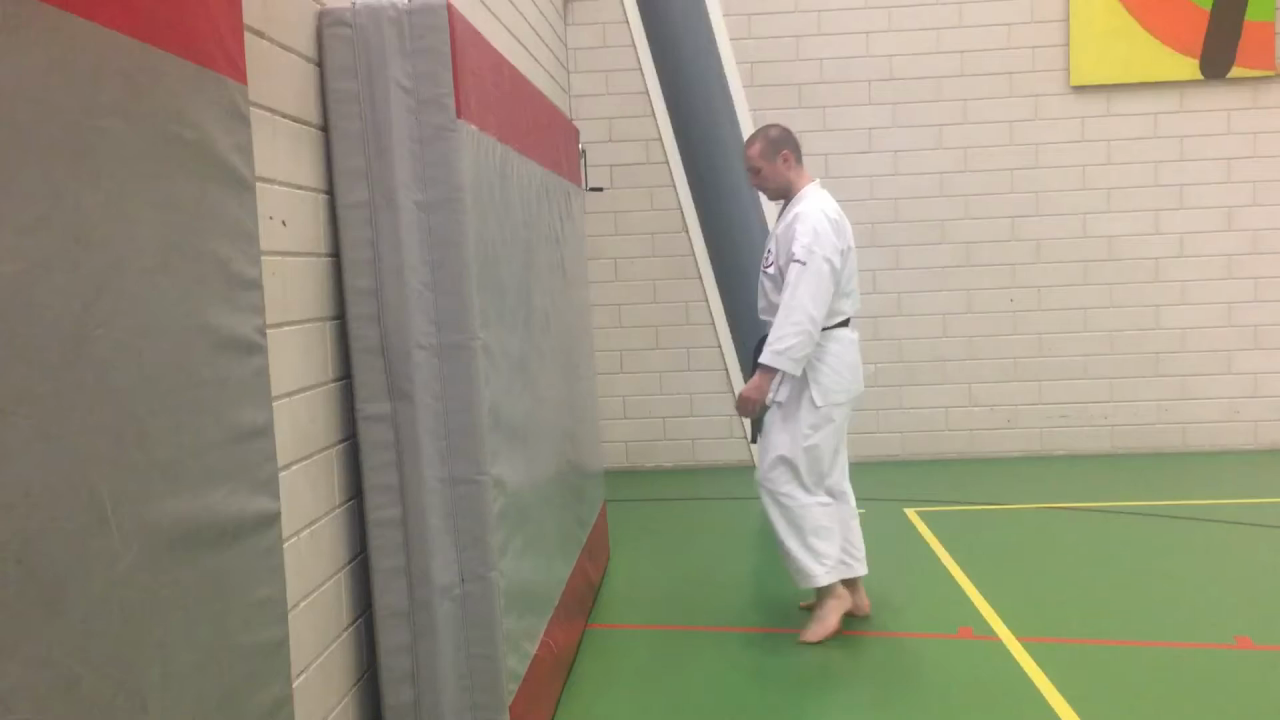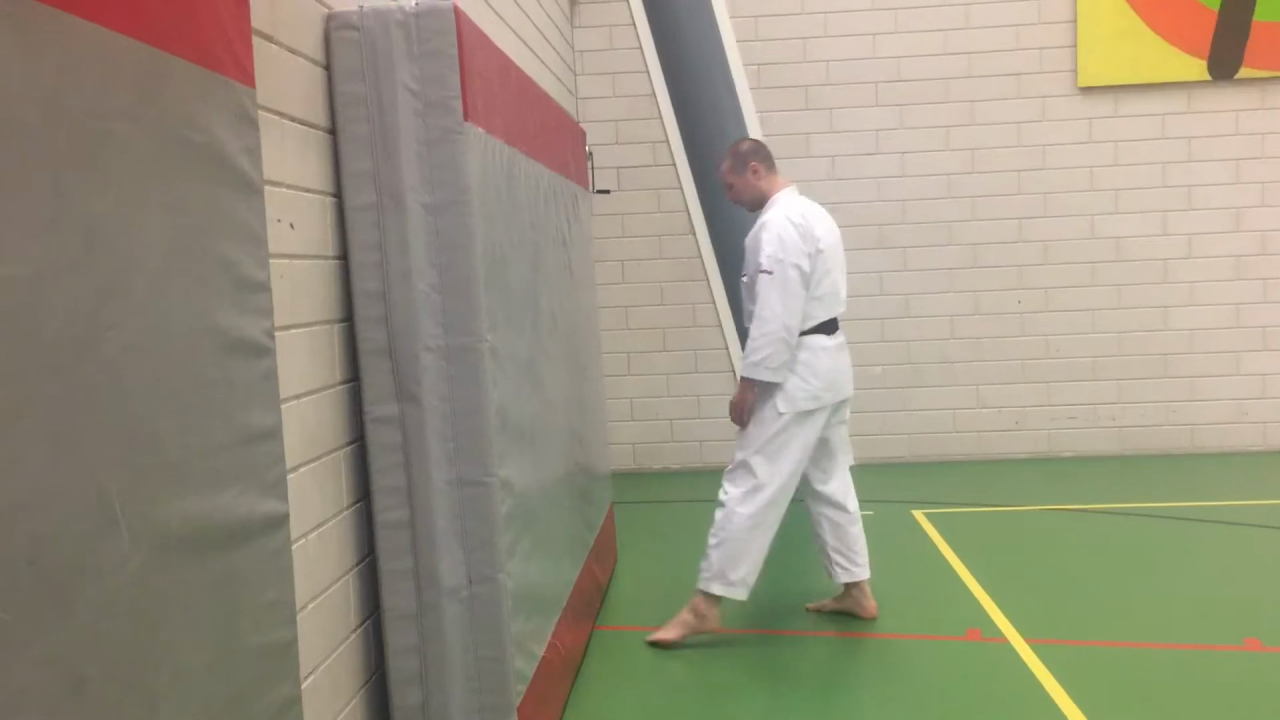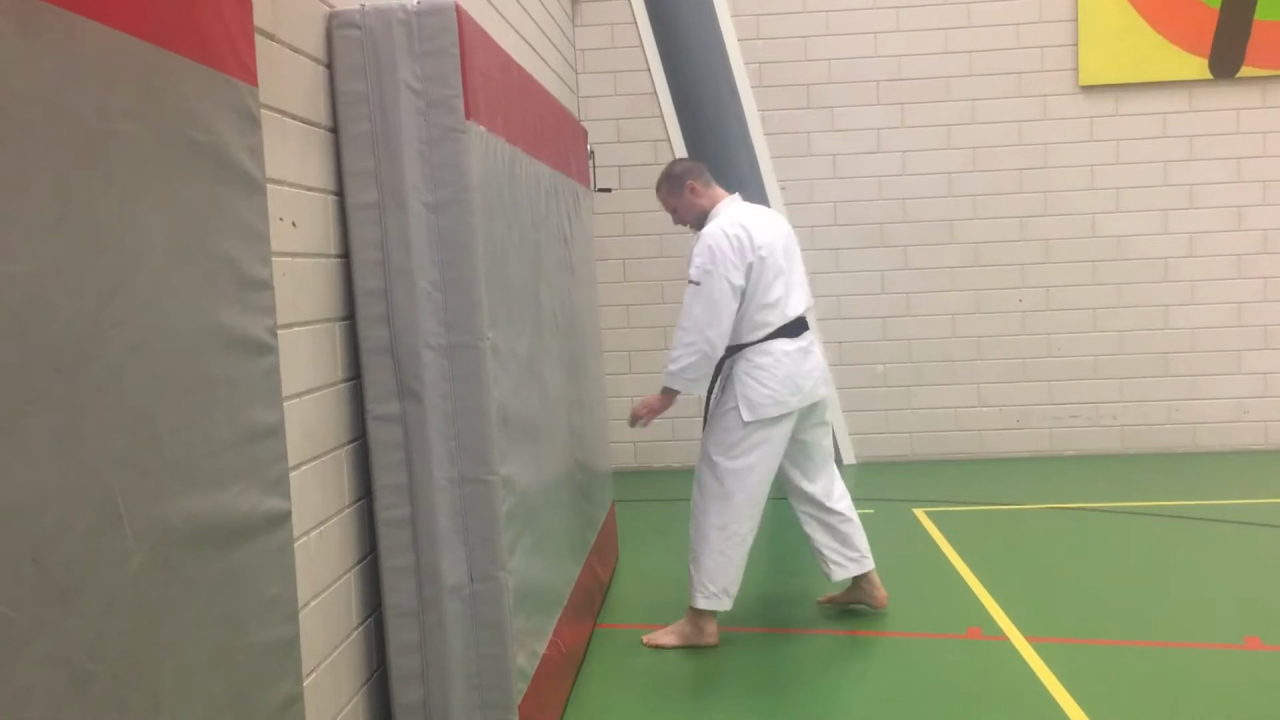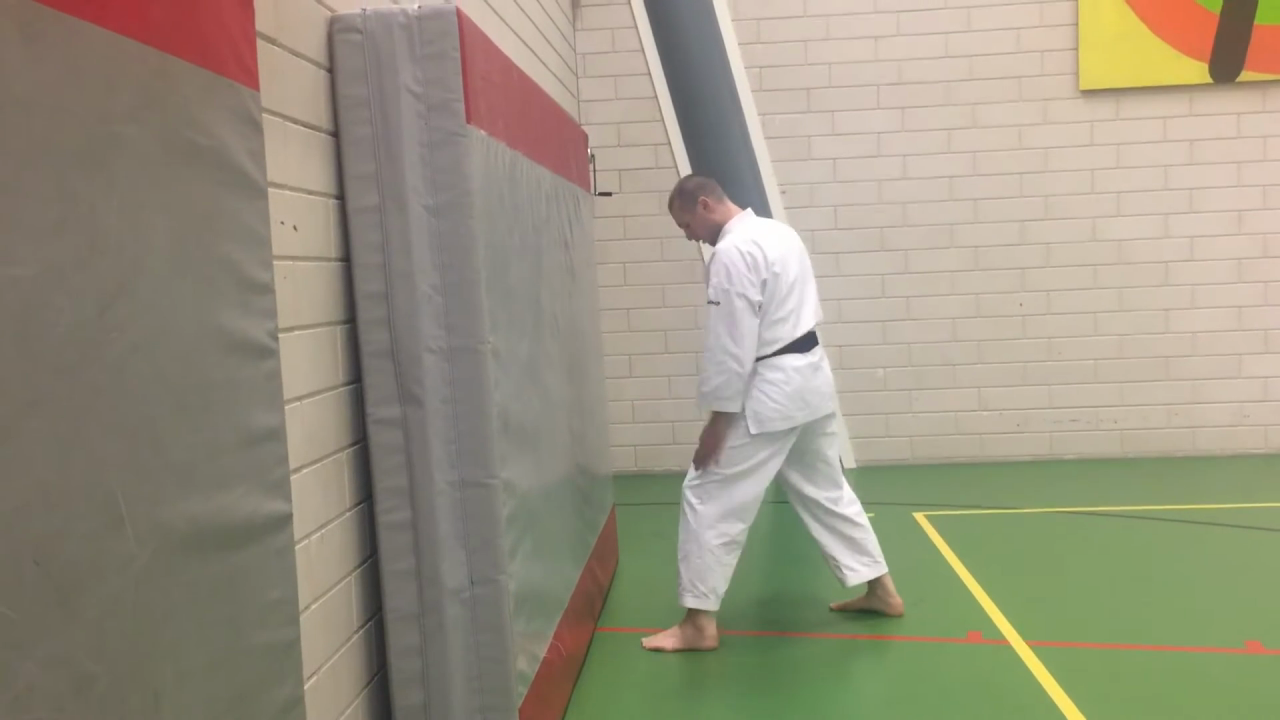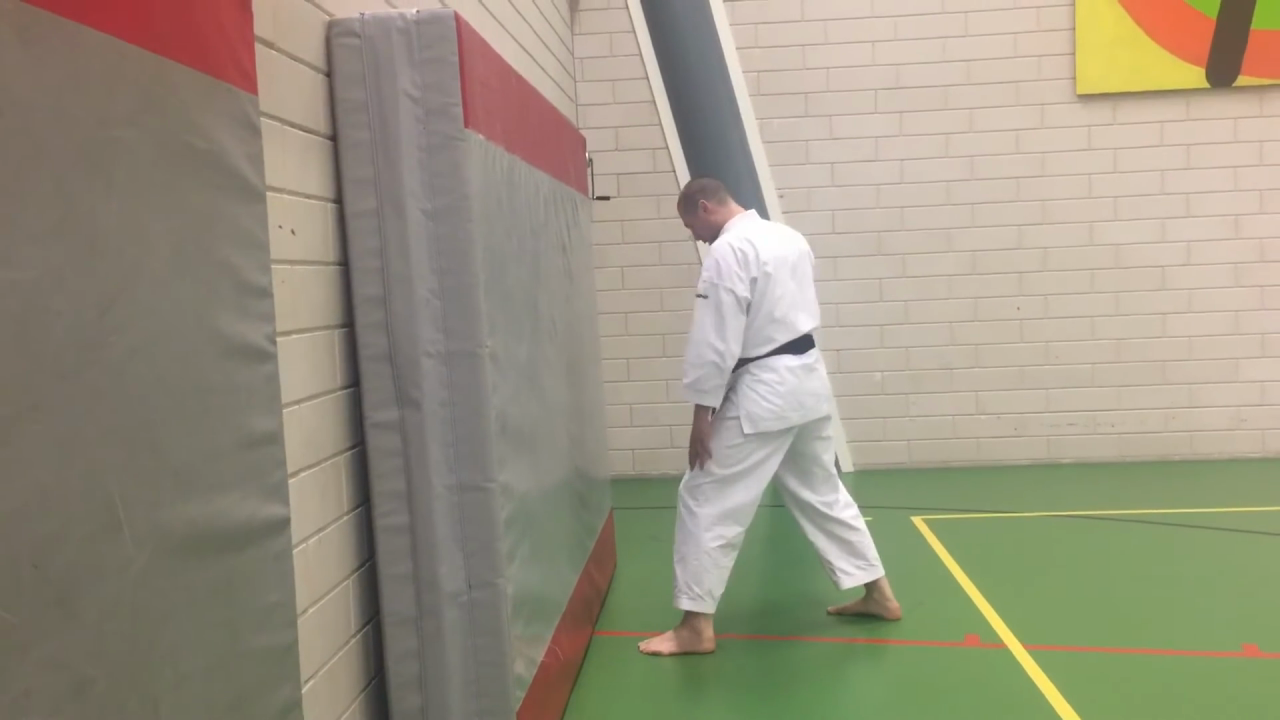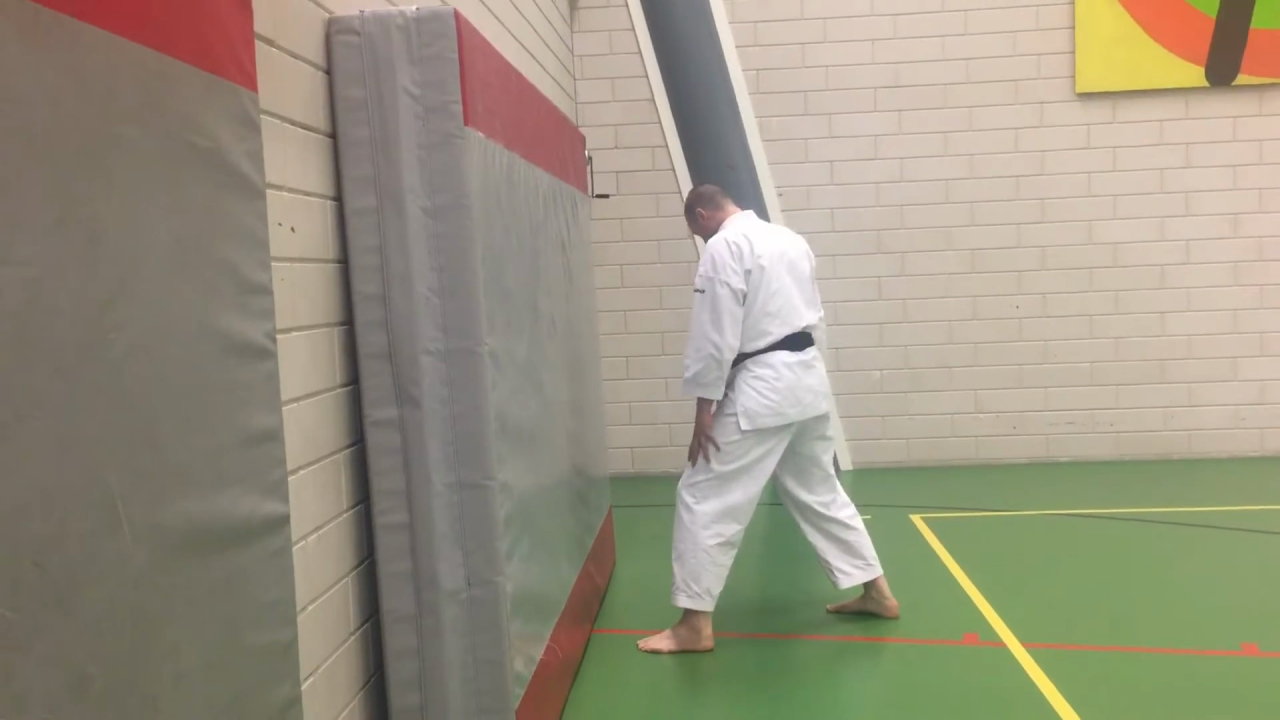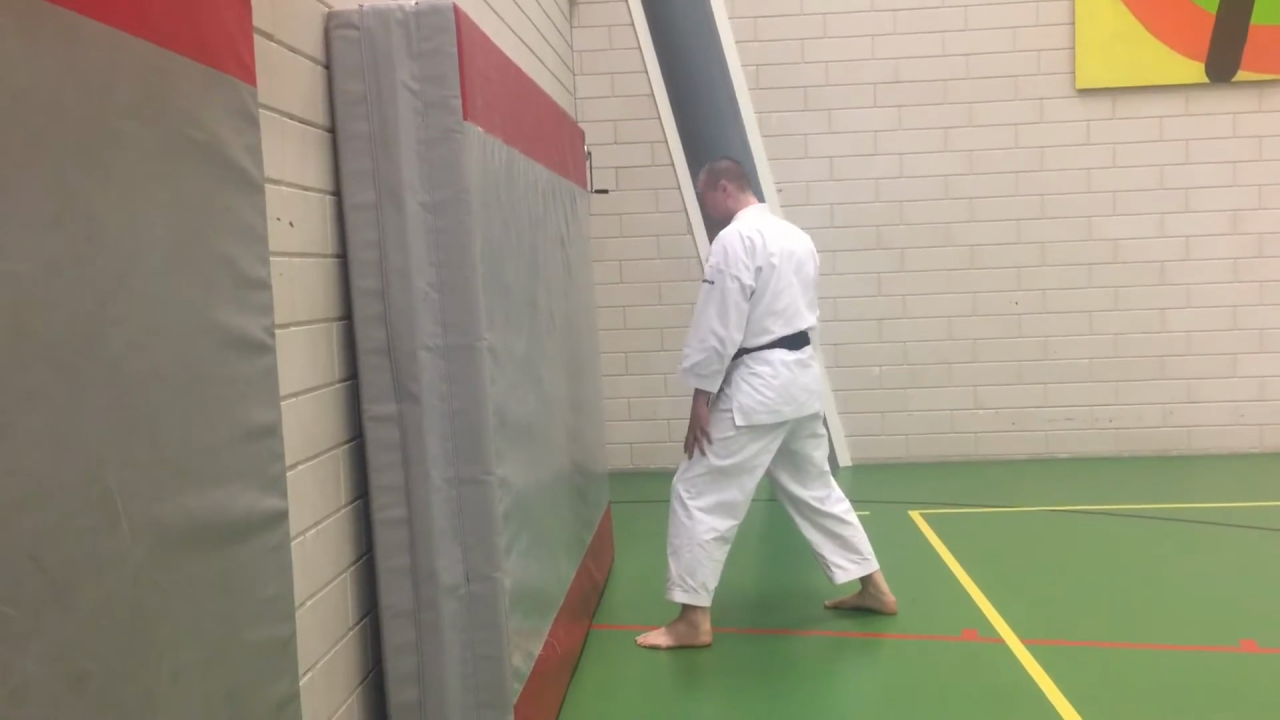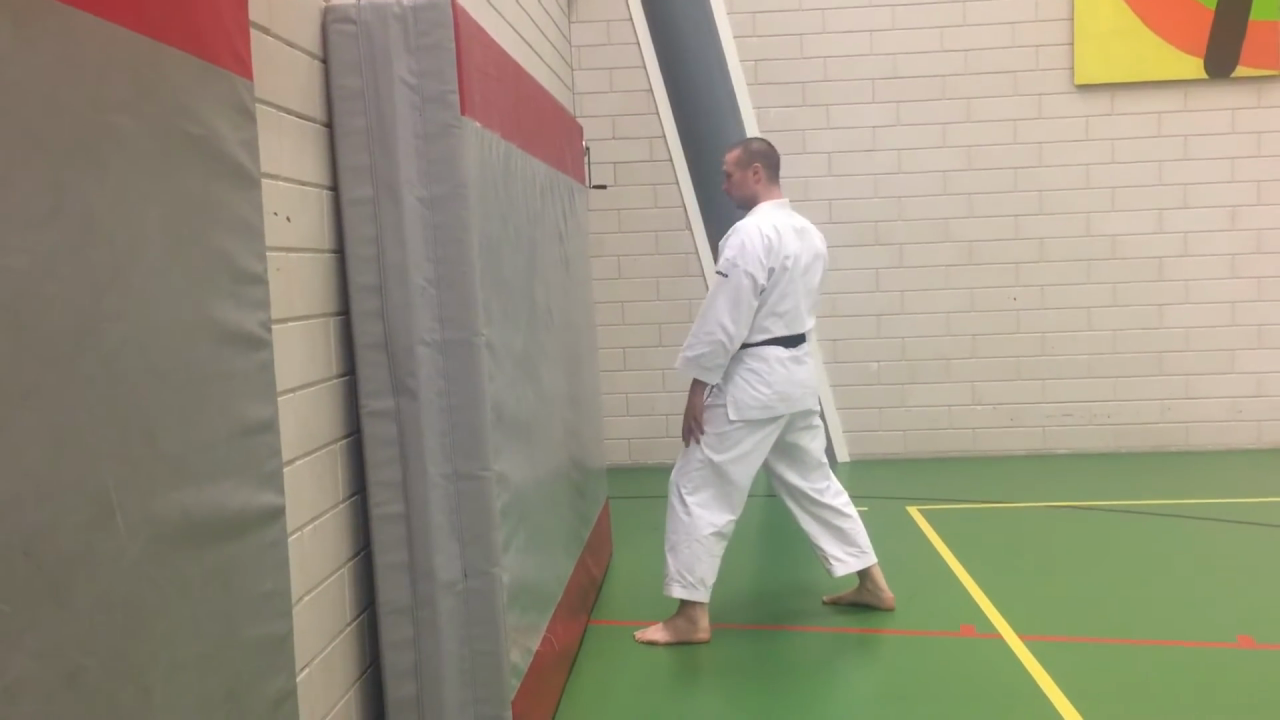
dt=0.3s
person 1, frame 1
left shoulder: (811, 218)
right shoulder: (808, 211)
left elbow: (803, 308)
left wrist: (763, 376)
right wrist: (772, 372)
left hip: (814, 366)
right hip: (819, 362)
left knee: (785, 477)
right knee: (826, 479)
left ankle: (830, 588)
right ankle: (851, 585)
person 1, frame 2
left shoulder: (778, 225)
right shoulder: (813, 215)
left elbow: (776, 319)
left wrist: (750, 385)
left hip: (797, 370)
right hip: (826, 362)
left knee: (749, 484)
right knee: (830, 481)
left ankle: (707, 607)
right ankle: (856, 590)
person 1, frame 3
left shoulder: (718, 238)
right shoulder: (768, 219)
left elbow: (703, 328)
left wrist: (667, 394)
left hip: (761, 376)
right hip: (802, 362)
left knee: (724, 495)
right knee: (817, 480)
left ankle: (702, 618)
right ankle: (865, 580)
person 1, frame 4
left shoulder: (732, 254)
right shoulder: (780, 233)
left elbow: (730, 347)
left wrist: (717, 420)
left hip: (770, 389)
right hip: (811, 375)
left knee: (709, 496)
right knee: (825, 489)
left ankle: (699, 621)
right ankle: (880, 589)
person 1, frame 5
left shoulder: (727, 251)
right shoulder: (789, 238)
left elbow: (715, 343)
left wrist: (701, 416)
left hip: (763, 389)
right hip: (807, 379)
left knee: (706, 501)
right knee: (822, 492)
left ankle: (696, 625)
right ankle: (878, 593)
person 1, frame 6
left shoulder: (723, 246)
right shoulder: (790, 239)
left elbow: (714, 336)
left wrist: (704, 409)
left hip: (761, 387)
right hip: (808, 377)
left knee: (704, 499)
right knee: (820, 491)
left ankle: (695, 623)
right ankle: (876, 591)
person 1, frame 7
left shoulder: (735, 240)
right shoulder: (796, 236)
left elbow: (716, 328)
left wrist: (700, 399)
left hip: (757, 384)
right hip: (801, 375)
left knee: (700, 494)
right knee: (814, 488)
left ankle: (693, 619)
right ankle: (874, 587)
person 1, frame 8
left shoulder: (751, 233)
right shoulder: (810, 234)
left elbow: (722, 321)
left wrist: (697, 389)
left hip: (751, 379)
right hip: (795, 373)
left knee: (698, 489)
right knee: (813, 481)
left ankle: (691, 615)
right ankle: (872, 582)
